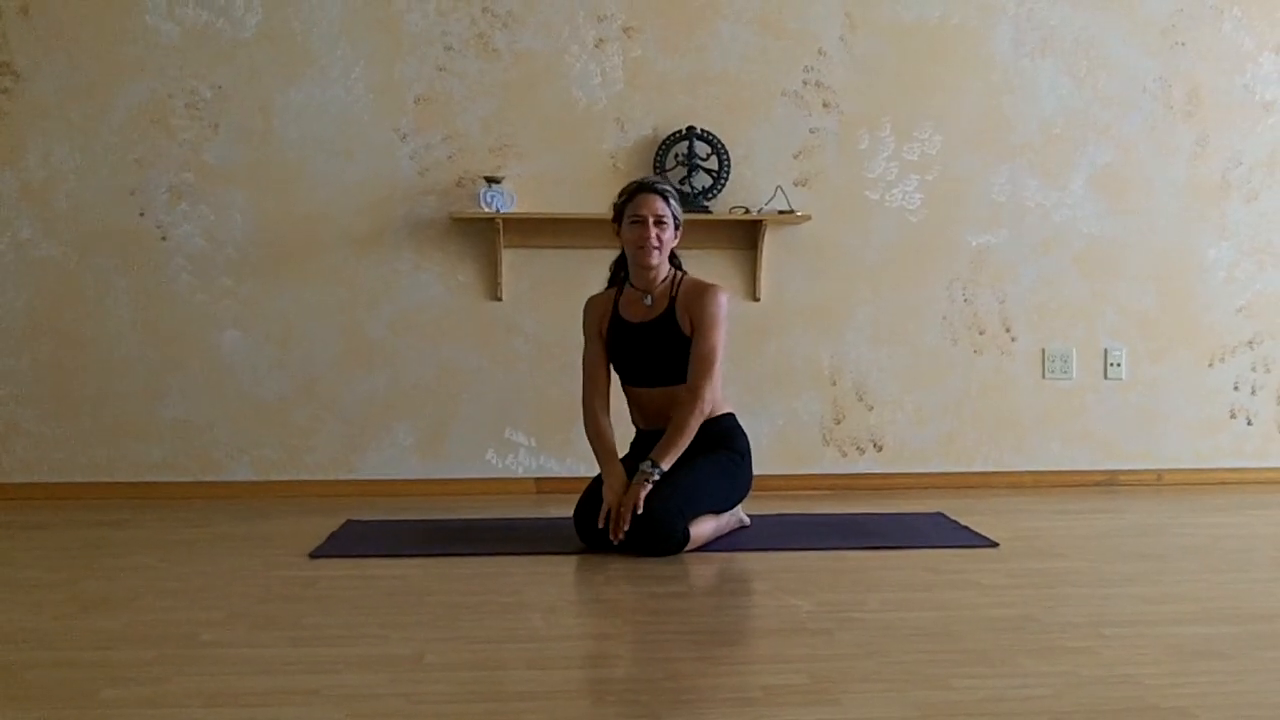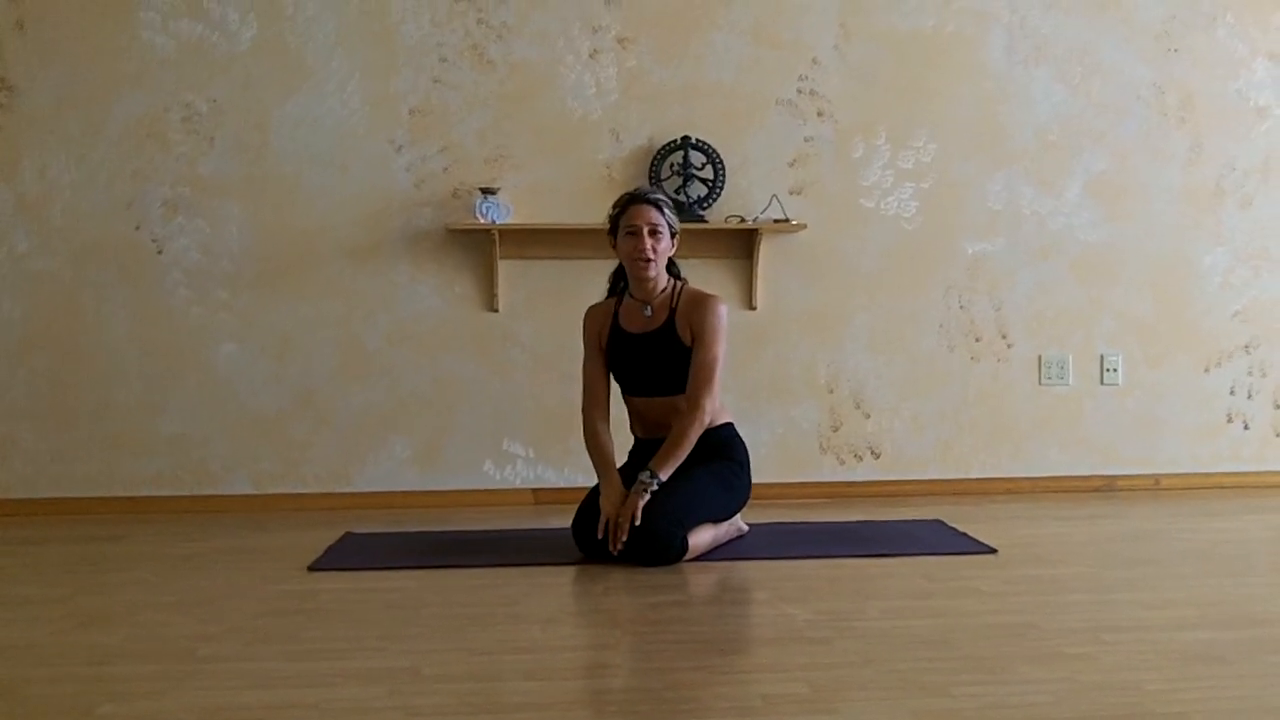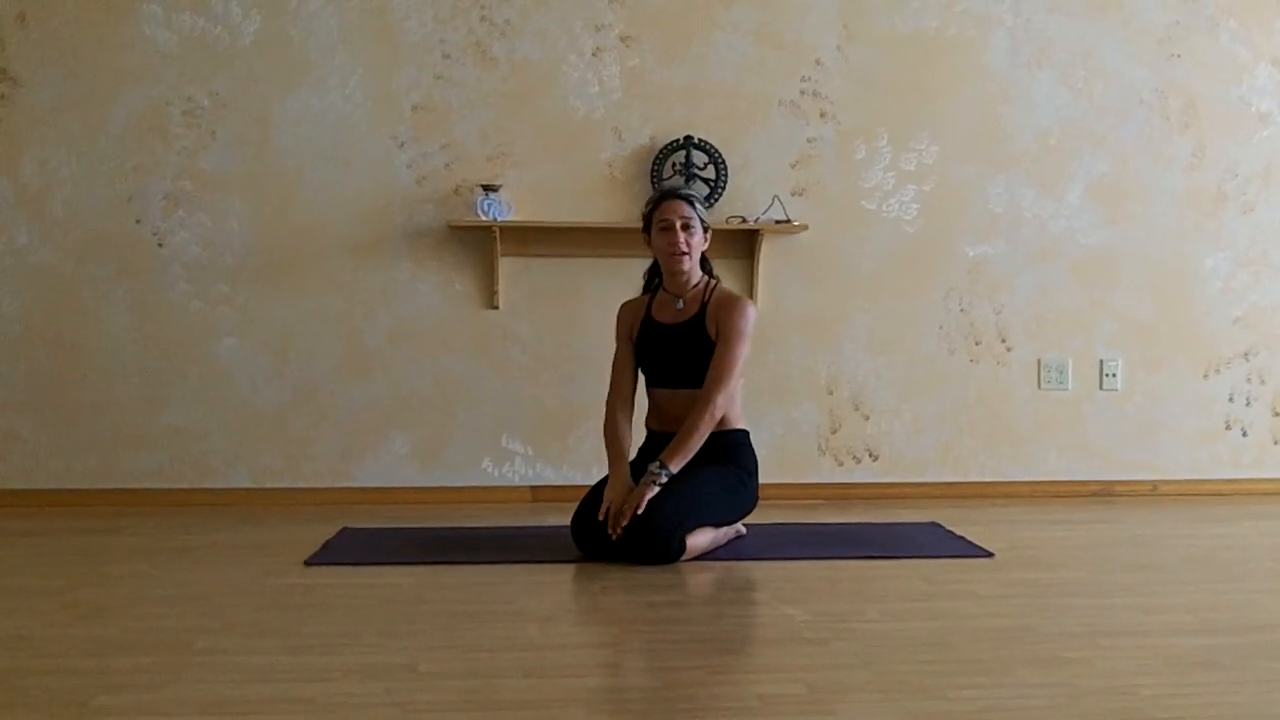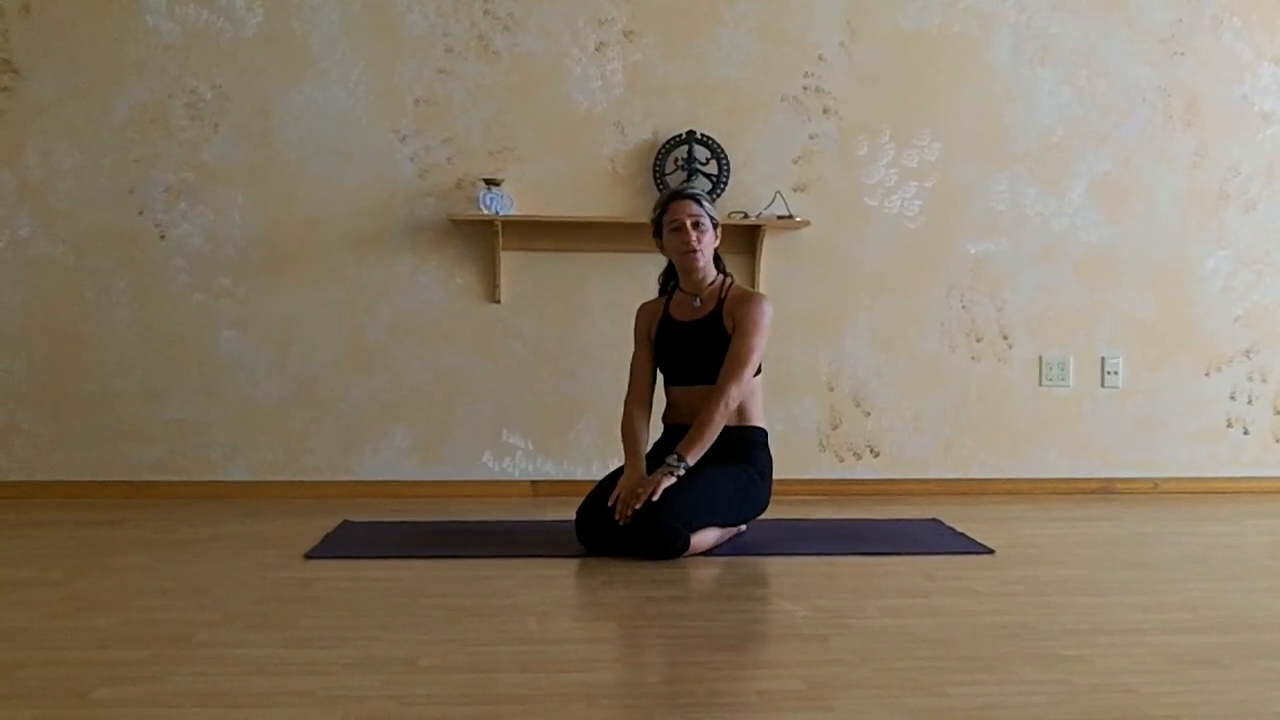
dt=0.7s
person 1, frame 1
left shoulder: (705, 298)
right shoulder: (599, 308)
left elbow: (699, 399)
right elbow: (595, 404)
left wrist: (648, 476)
right wrist: (613, 475)
left hip: (715, 446)
right hip: (649, 446)
left knee: (651, 524)
right knee: (593, 524)
left ankle: (725, 515)
person 1, frame 2
left shoulder: (704, 309)
right shoulder: (599, 318)
left elbow: (700, 410)
right elbow: (594, 413)
left wrist: (647, 485)
right wrist: (611, 485)
left hip: (714, 455)
right hip: (647, 455)
left knee: (649, 533)
right knee: (591, 534)
left ankle: (725, 524)
person 1, frame 3
left shoulder: (732, 308)
right shoulder: (632, 313)
left elbow: (713, 405)
right elbow: (618, 403)
left wrist: (656, 478)
right wrist: (620, 476)
left hip: (724, 458)
right hip: (656, 452)
left knee: (647, 529)
right knee: (590, 530)
left ankle: (722, 526)
person 1, frame 4
left shoulder: (750, 305)
right shoulder: (650, 314)
left elbow: (727, 397)
right elbow: (637, 402)
left wrist: (673, 470)
right wrist: (635, 469)
left hip: (738, 455)
right hip: (671, 447)
left knee: (654, 523)
right knee: (594, 524)
left ankle: (726, 524)
right ankle: (718, 523)
